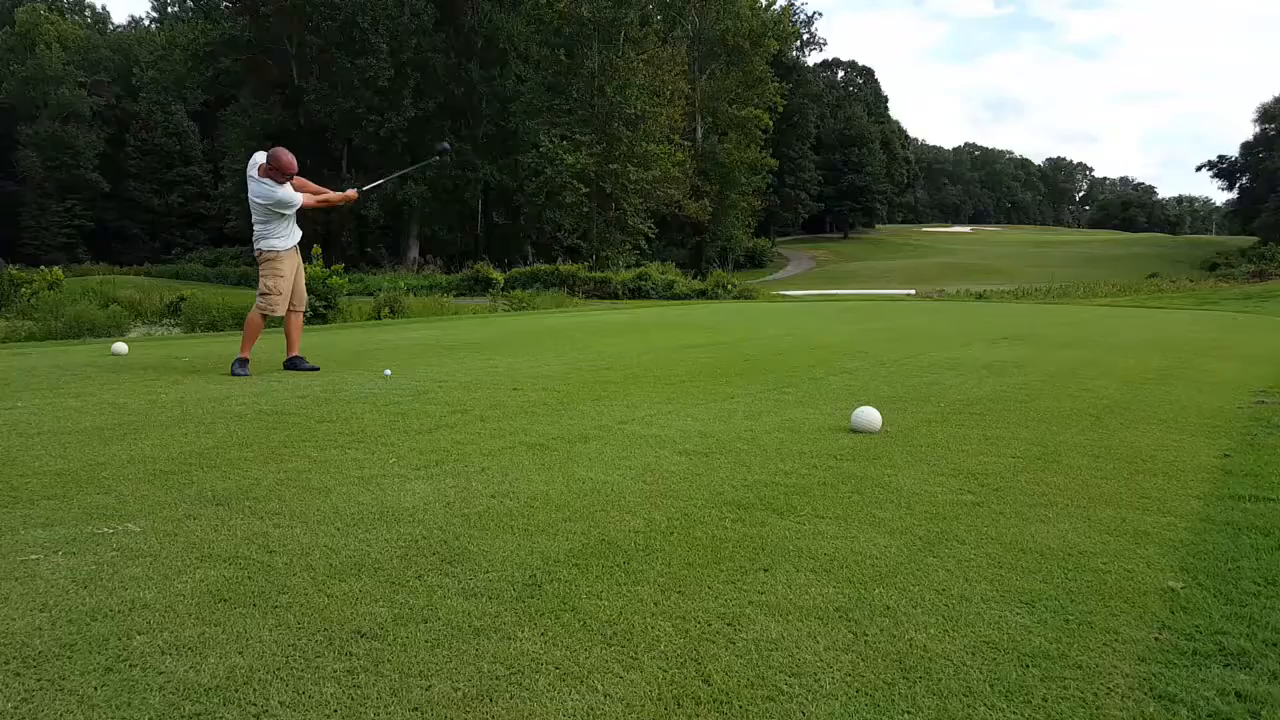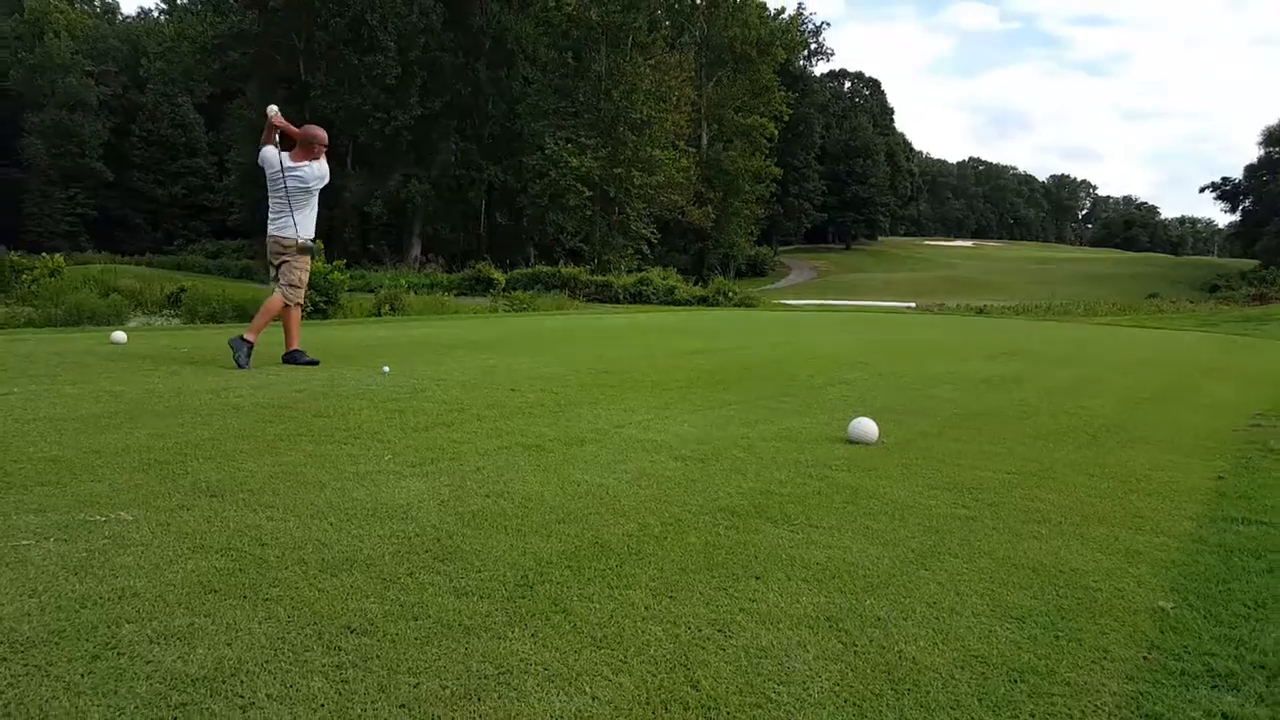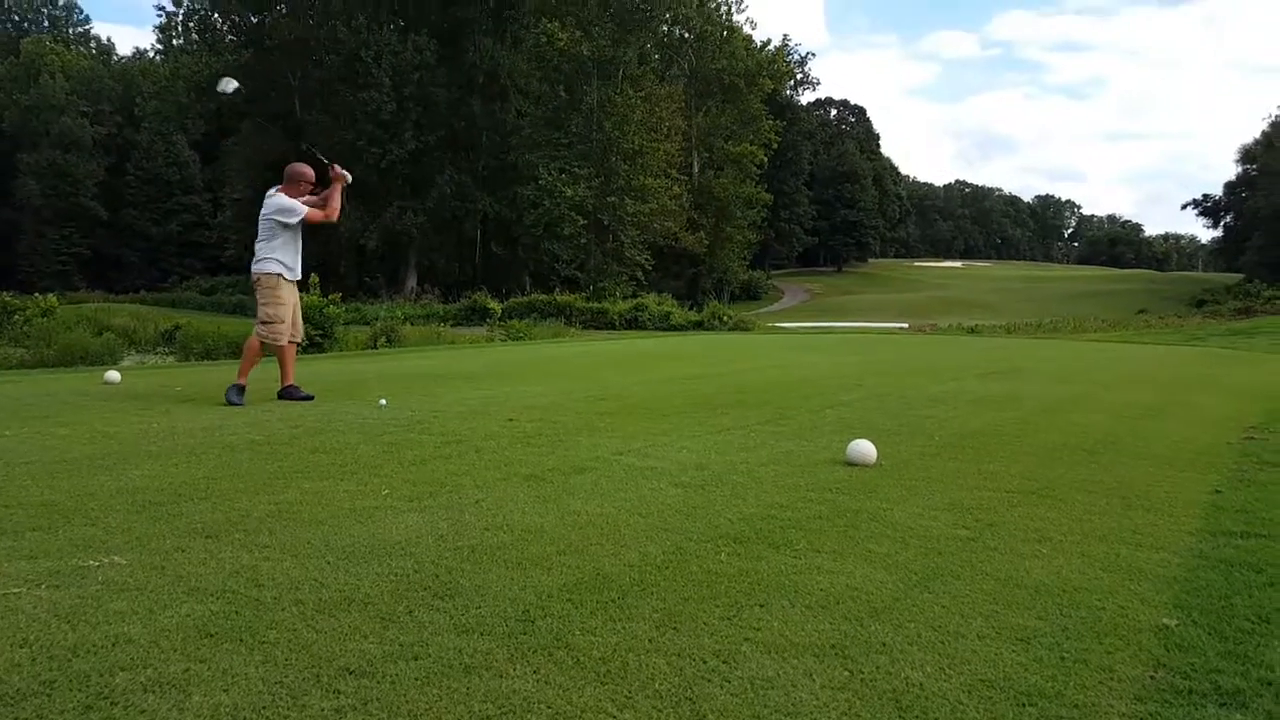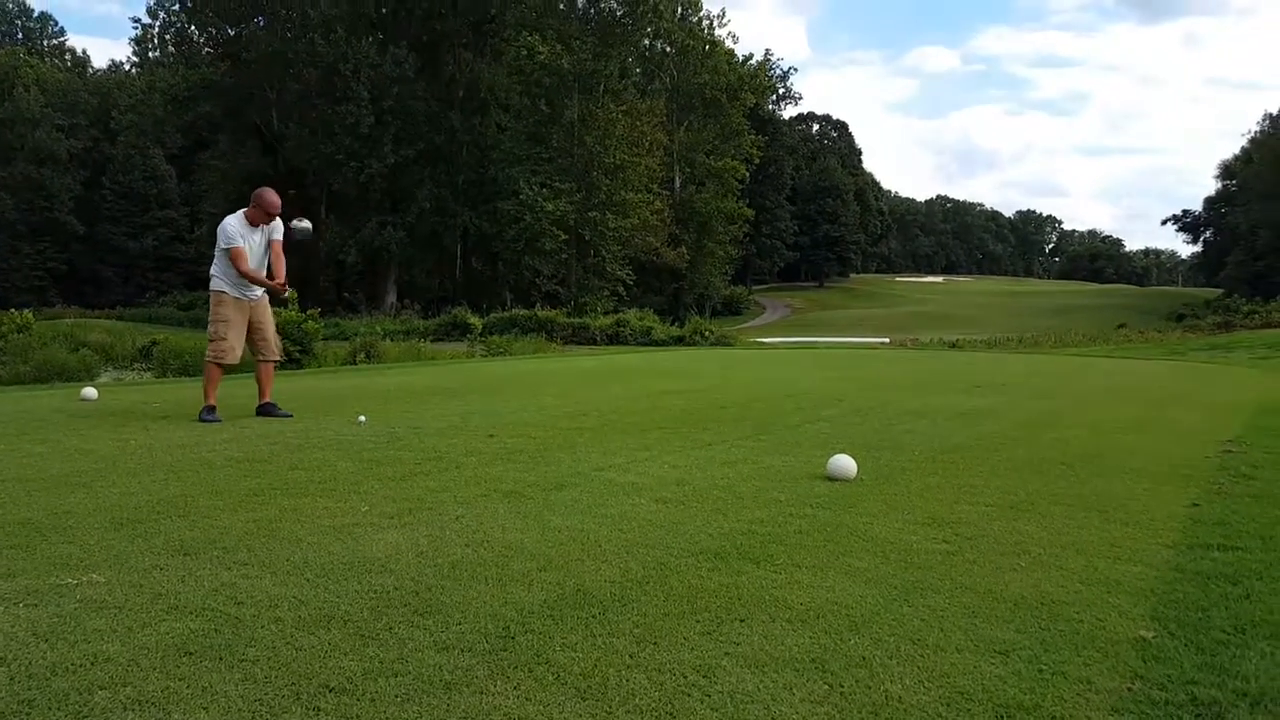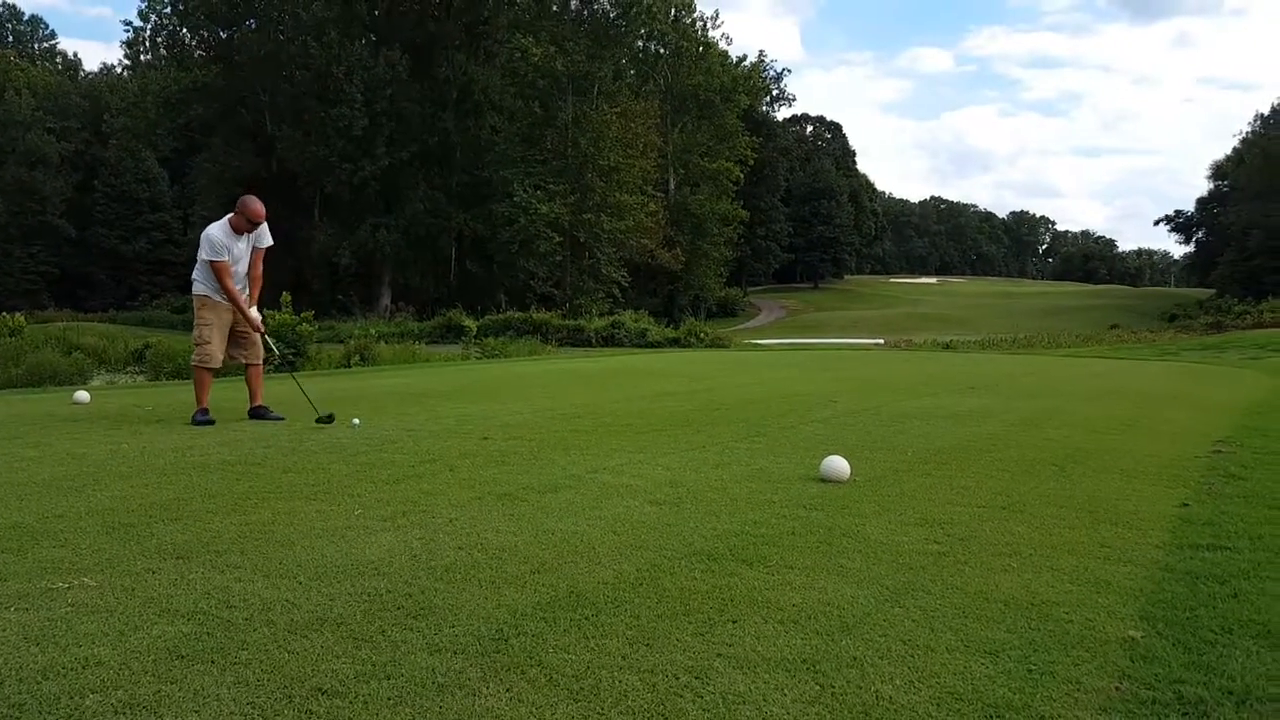
dt=0.5s
person 1, frame 1
left shoulder: (259, 159)
right shoulder: (278, 196)
left elbow: (294, 182)
right elbow: (316, 201)
left wrist: (328, 192)
right wrist: (345, 197)
left hip: (289, 246)
right hip: (275, 251)
left knee: (296, 303)
right knee: (267, 304)
left ankle: (293, 357)
right ankle: (242, 359)
person 1, frame 2
left shoulder: (272, 159)
right shoulder: (318, 171)
left elbow: (267, 145)
right elbow: (320, 154)
left wrist: (272, 125)
right wrist: (286, 127)
left hip: (276, 236)
right hip: (296, 241)
left knee: (294, 295)
right knee: (286, 293)
left ankle: (292, 350)
right ankle: (246, 339)
person 1, frame 3
left shoulder: (286, 195)
right shoulder: (283, 203)
left elbow: (321, 203)
right elbow: (330, 217)
left wrist: (335, 185)
right wrist: (338, 183)
left hip: (287, 275)
right hip: (270, 274)
left knee: (291, 332)
right knee: (268, 331)
left ankle: (287, 385)
right ankle: (238, 385)
person 1, frame 4
left shoulder: (274, 224)
right shoulder: (230, 226)
left elbow: (277, 255)
right elbow: (242, 268)
left wrist: (280, 281)
right wrist: (269, 284)
left hip: (257, 295)
right hip: (227, 293)
left knee: (268, 348)
right knee: (220, 350)
left ankle: (265, 403)
right ankle: (209, 405)
person 1, frame 5
left shoulder: (260, 229)
right shoulder: (214, 235)
left elbow: (256, 268)
right elbow: (225, 282)
left wrist: (253, 306)
right wrist: (247, 316)
left hip: (241, 296)
right hip: (211, 297)
left knee: (254, 351)
right knee: (207, 353)
left ankle: (256, 406)
right ankle: (202, 409)
